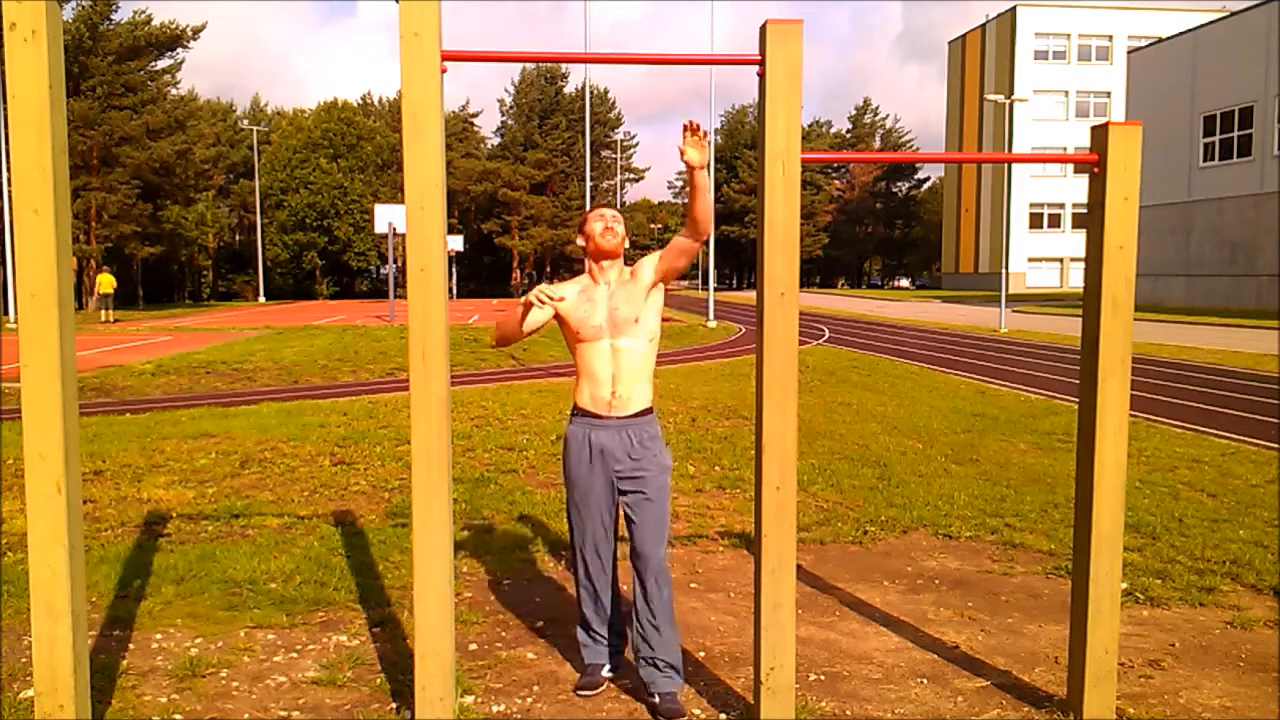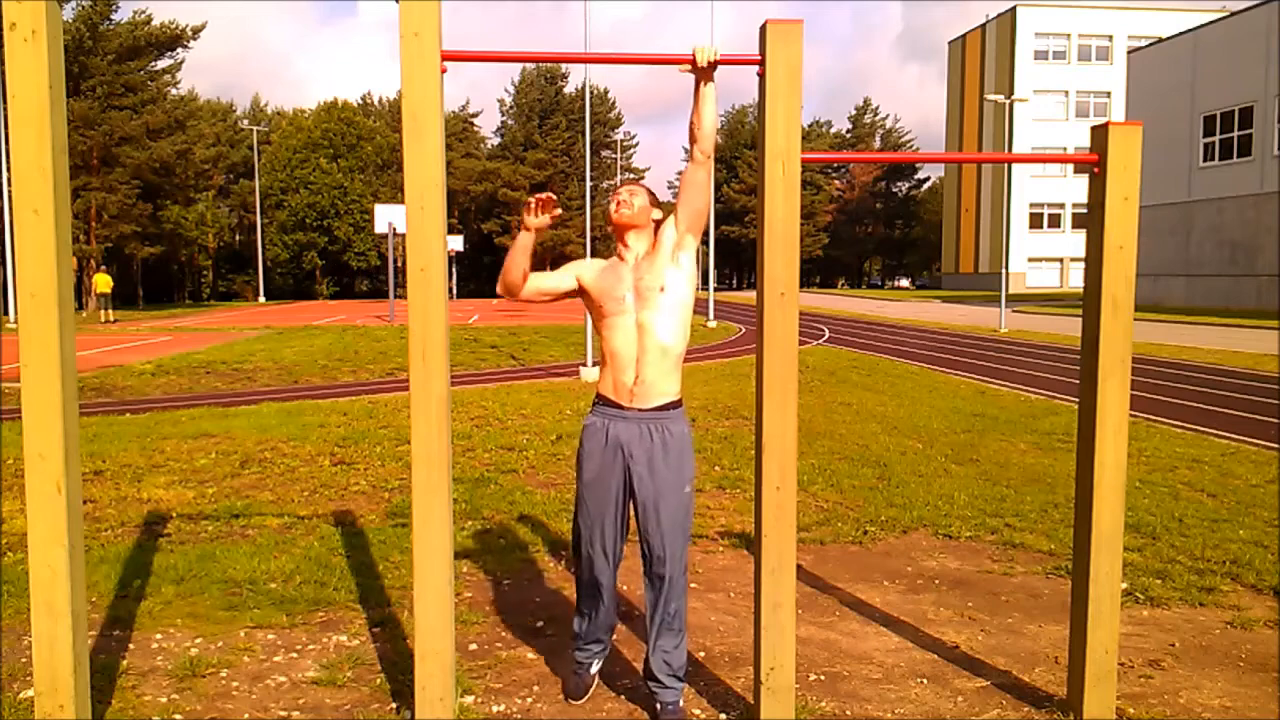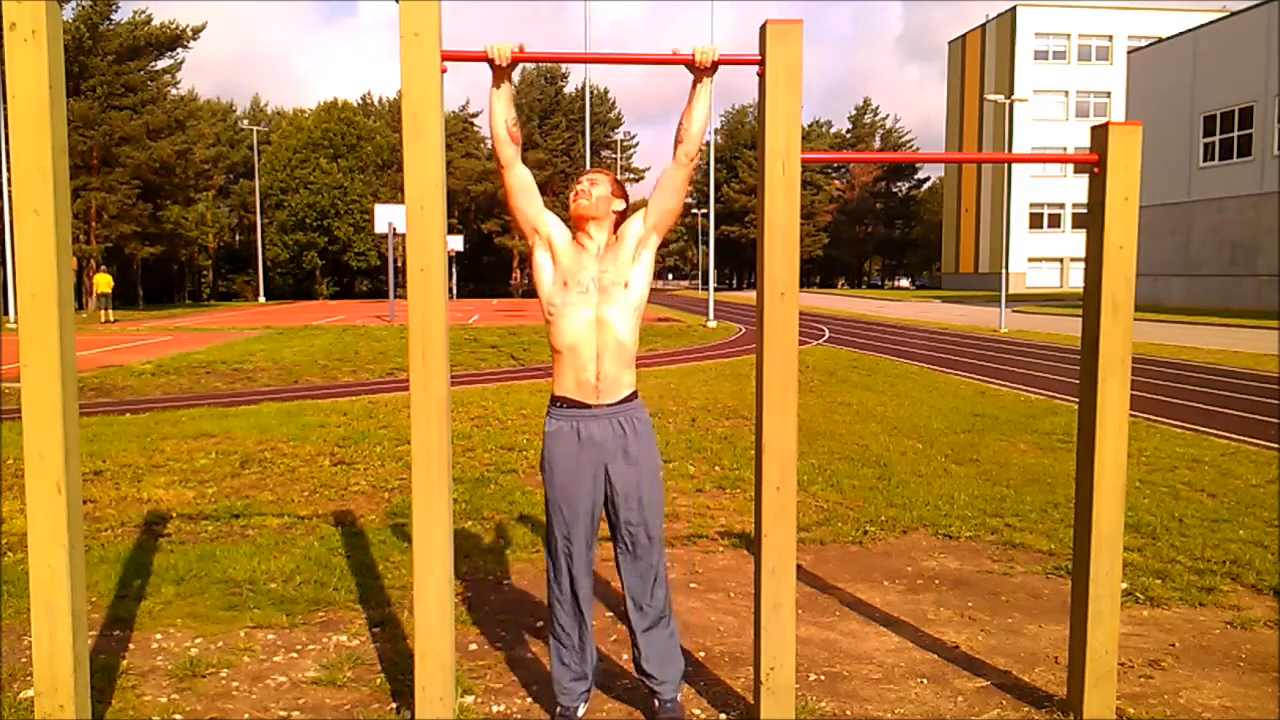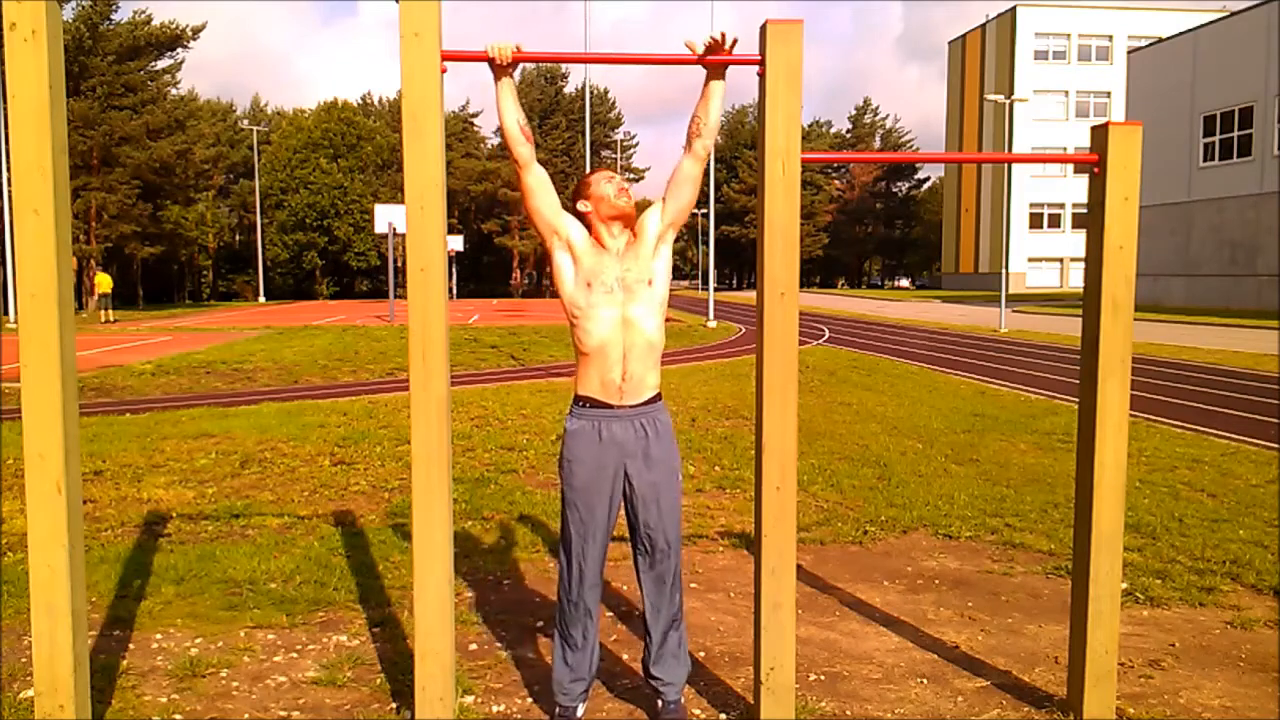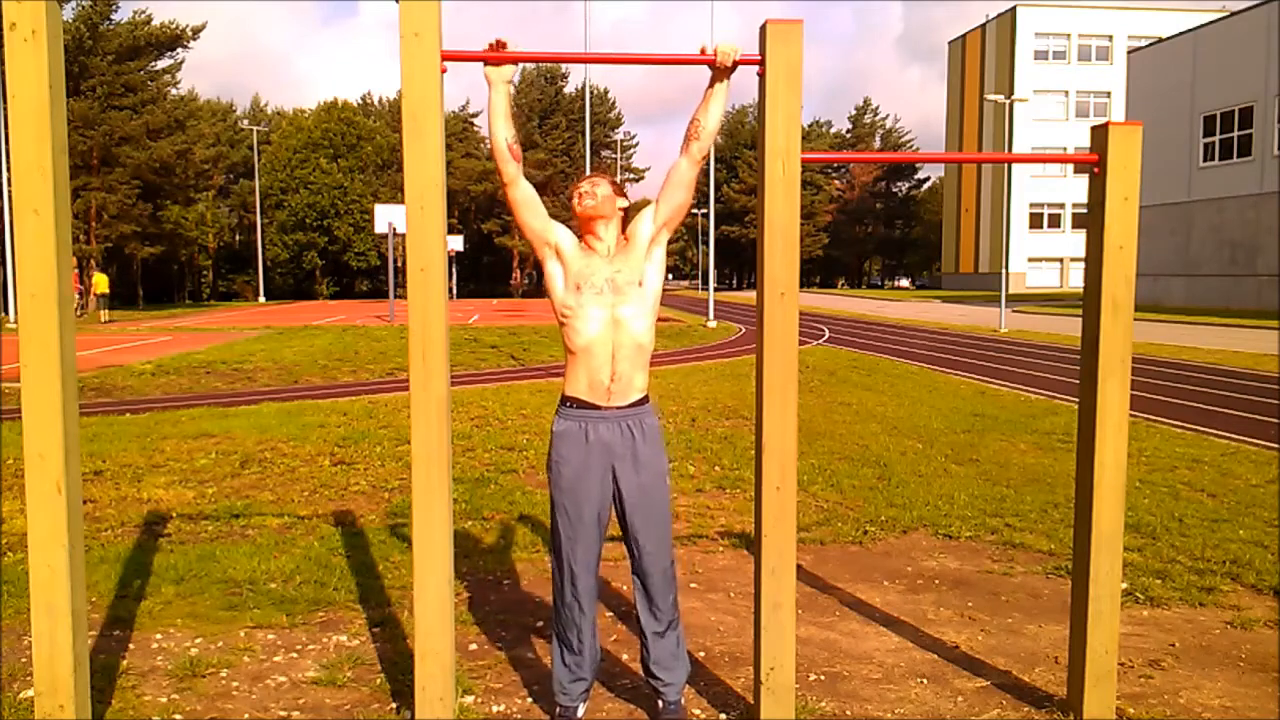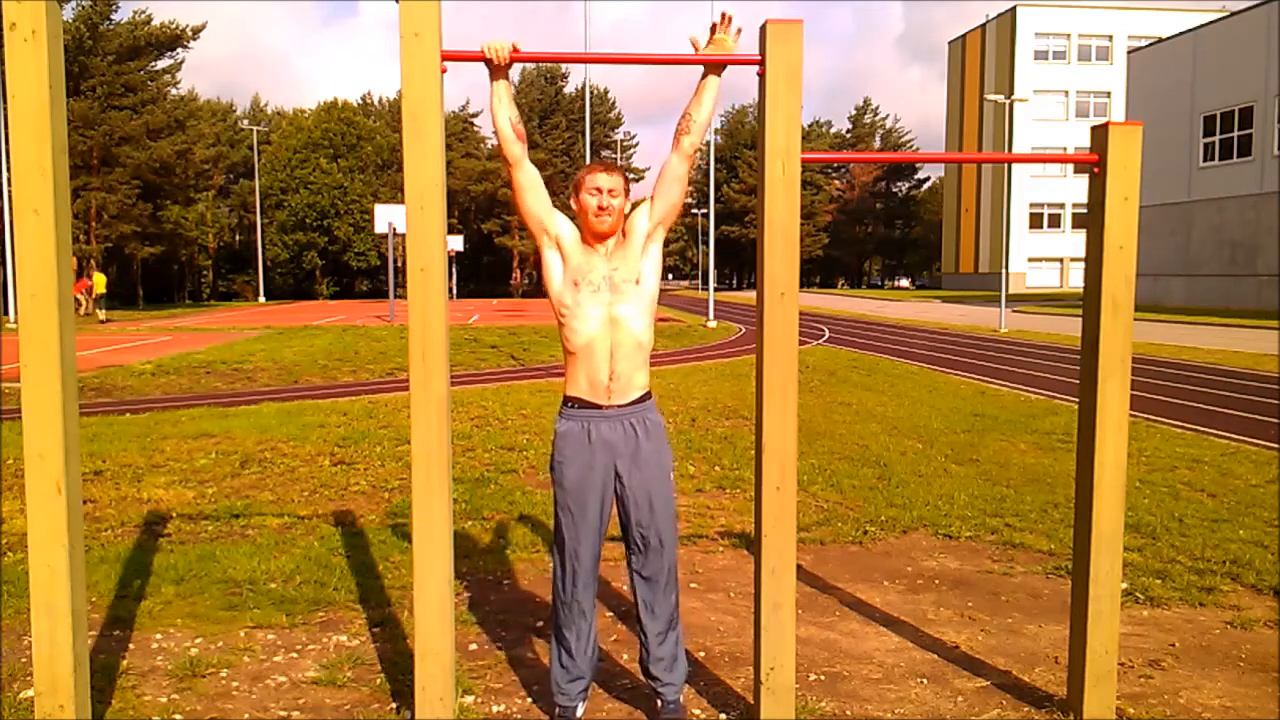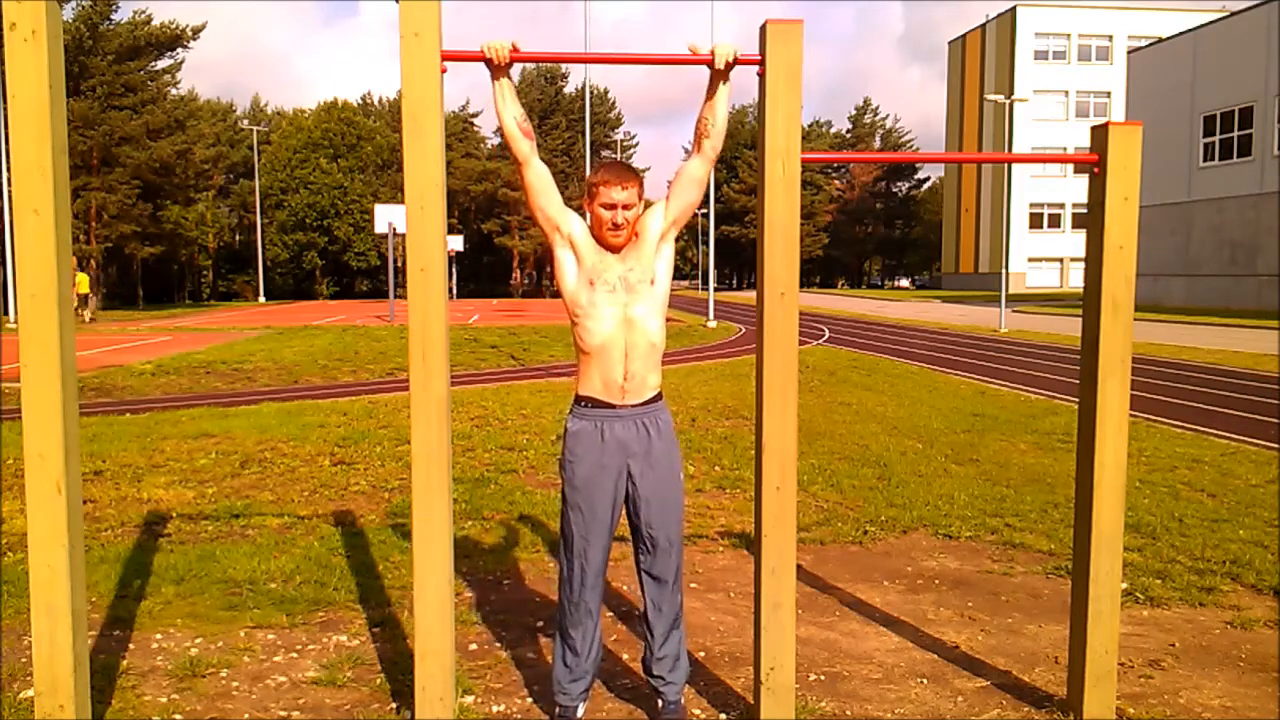
dt=0.7s
person 1, frame 1
left shoulder: (651, 276)
right shoulder: (563, 296)
left elbow: (697, 234)
right elbow: (501, 337)
left wrist: (697, 172)
right wrist: (528, 306)
left hip: (641, 434)
right hip: (585, 435)
left knee: (652, 557)
right knee: (593, 554)
right ankle: (600, 654)
person 1, frame 2
left shoulder: (678, 245)
right shoulder: (591, 272)
left elbow: (701, 156)
right elbow: (512, 289)
left wrist: (704, 82)
right wrist: (528, 231)
left hip: (665, 429)
right hip: (604, 427)
left knee: (667, 563)
right knee: (595, 554)
right ankle: (589, 650)
person 1, frame 3
left shoulder: (639, 241)
right shoulder: (549, 242)
left elbow: (685, 157)
right elbow: (509, 156)
left wrist: (702, 80)
right wrist: (501, 79)
left hip: (628, 423)
right hip: (567, 426)
left knee: (645, 558)
right knee: (570, 563)
person 1, frame 4
left shoulder: (656, 234)
right shoulder: (568, 242)
left elbow: (696, 149)
right elbow: (524, 156)
left wrist: (715, 75)
right wrist: (503, 79)
left hip: (652, 424)
right hip: (589, 426)
left knee: (661, 558)
right knee: (581, 565)
person 1, frame 5
left shoulder: (649, 238)
right shoulder: (557, 248)
left elbow: (692, 153)
right elbow: (510, 169)
left wrist: (719, 81)
right wrist: (497, 82)
left hip: (638, 425)
right hip: (576, 427)
left knee: (655, 562)
right knee: (575, 565)
person 1, frame 6
left shoulder: (647, 235)
right shoulder: (557, 241)
left elbow: (685, 147)
right elbow: (516, 155)
left wrist: (712, 71)
right wrist: (499, 78)
left hip: (642, 422)
right hip: (579, 426)
left knee: (655, 558)
right knee: (576, 564)
person 1, frame 7
left shoulder: (658, 235)
right shoulder: (568, 240)
left elbow: (703, 153)
right elbow: (526, 154)
left wrist: (718, 80)
right wrist: (501, 77)
left hip: (653, 424)
right hip: (590, 426)
left knee: (662, 559)
right knee: (583, 564)
